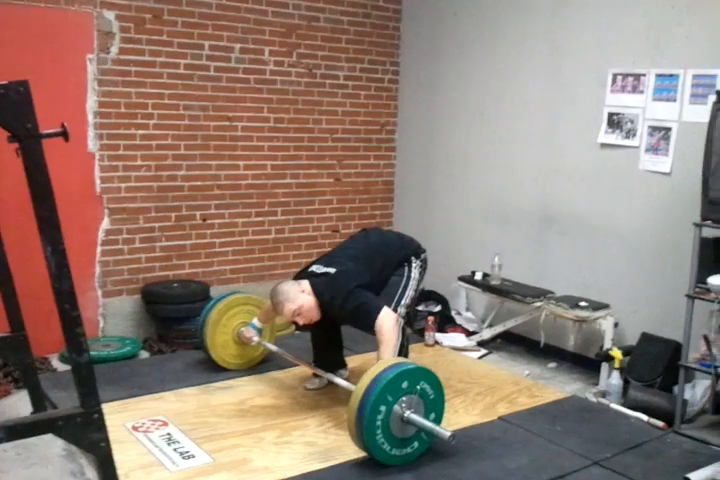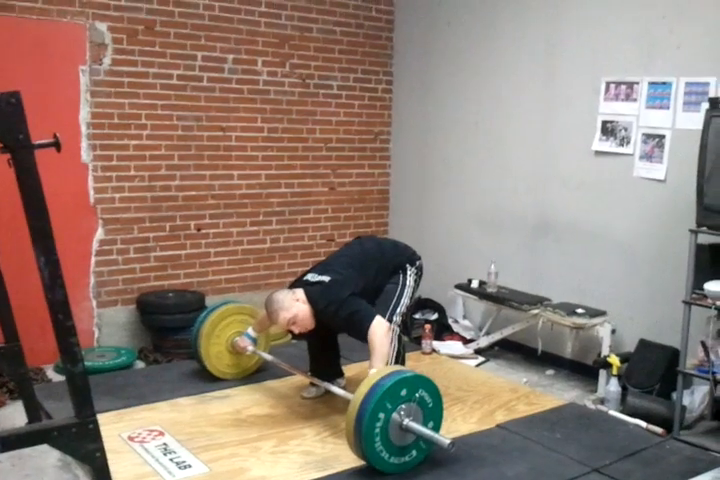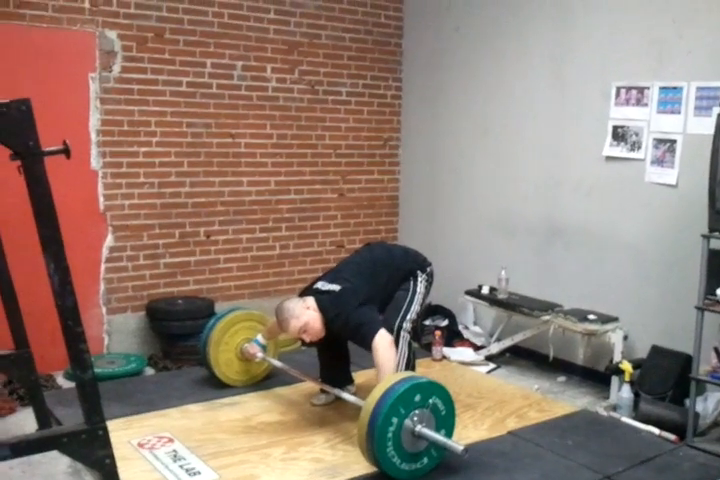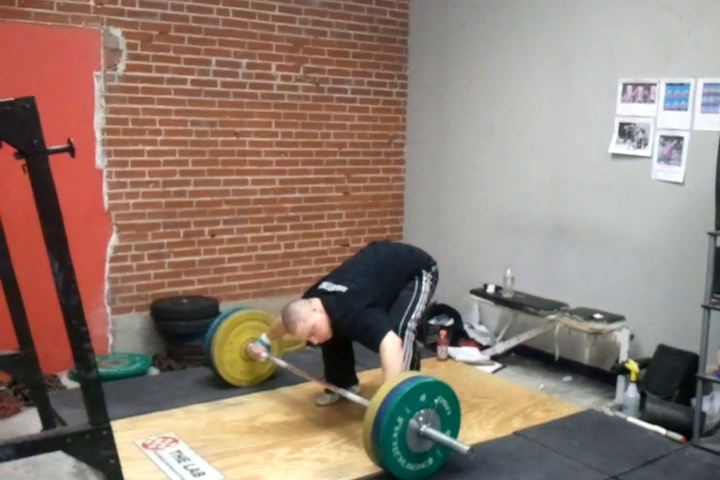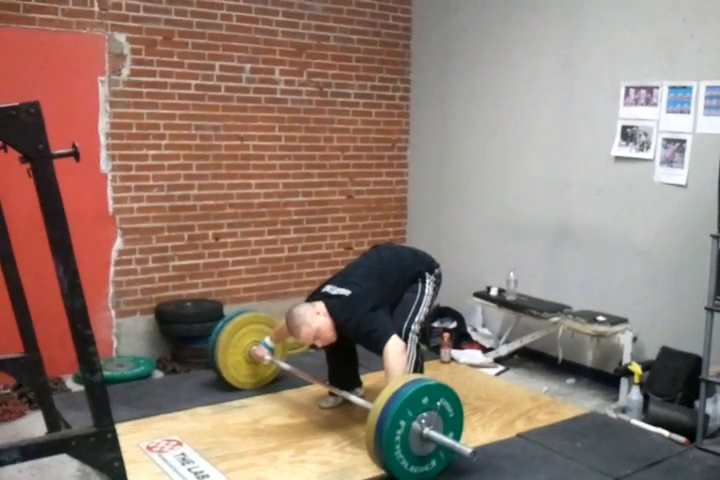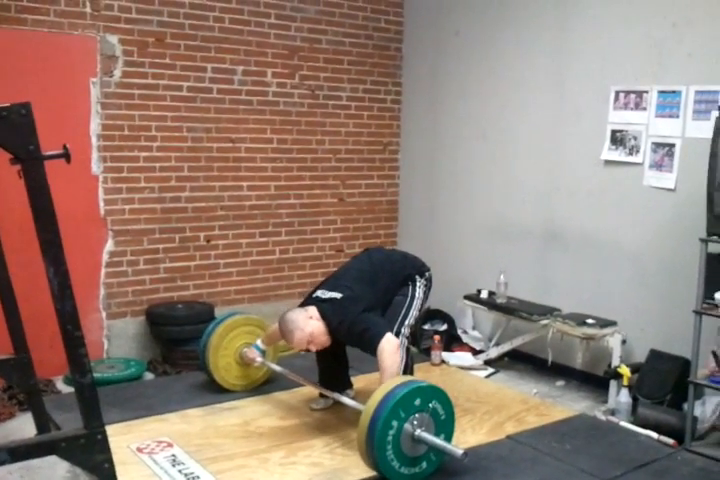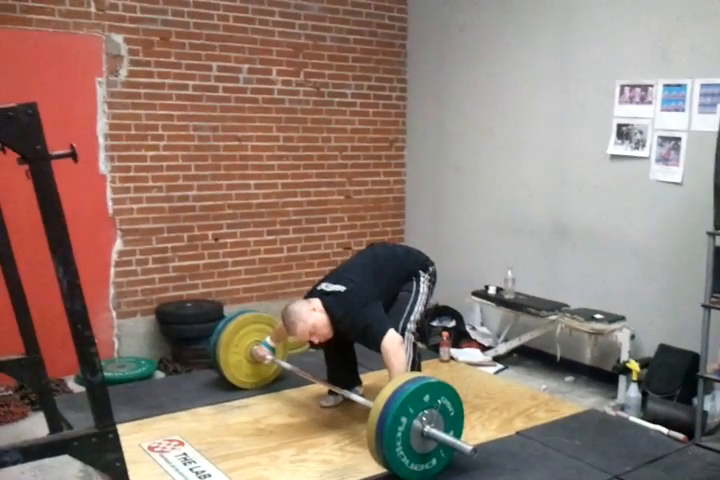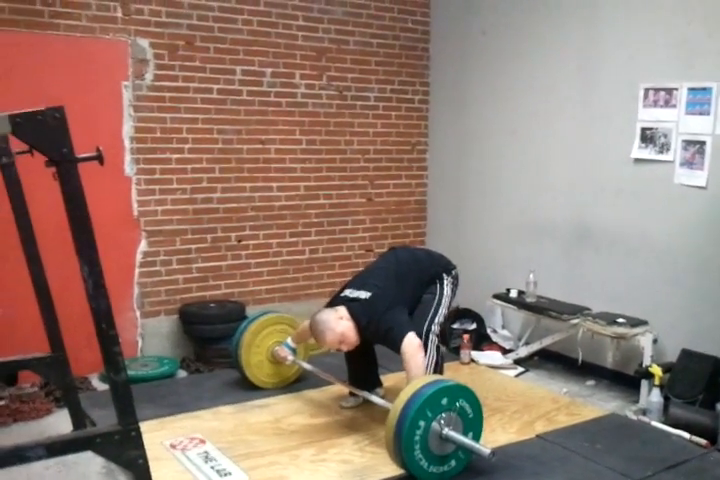
dt=0.3s
person 1, frame 1
left shoulder: (337, 293)
right shoulder: (299, 284)
left elbow: (388, 319)
right elbow: (277, 303)
right wrist: (255, 325)
left hip: (407, 258)
right hip: (371, 253)
left knee: (392, 312)
right knee: (323, 314)
right ankle: (332, 368)
person 1, frame 2
left shoulder: (331, 301)
right shoulder: (295, 293)
left elbow: (381, 327)
right elbow: (273, 312)
right wrist: (250, 335)
left hip: (401, 265)
right hip: (366, 261)
left knee: (389, 321)
right knee: (319, 323)
right ankle: (329, 377)
person 1, frame 3
left shoulder: (342, 310)
right shoulder: (304, 302)
left elbow: (384, 341)
right elbow: (282, 320)
right wrist: (259, 342)
left hip: (412, 272)
right hip: (376, 264)
left knee: (396, 329)
right knee: (329, 329)
right ankle: (339, 384)
person 1, frame 4
left shoulder: (349, 310)
right shoulder: (311, 302)
left elbow: (392, 344)
right elbow: (288, 319)
right wrist: (263, 341)
left hip: (417, 270)
right hip: (381, 263)
left knee: (401, 329)
right knee: (335, 329)
right ankle: (343, 384)
person 1, frame 5
left shoulder: (353, 314)
right shoulder: (313, 307)
left elbow: (396, 347)
right elbow: (290, 323)
right wrist: (267, 345)
left hip: (420, 274)
right hip: (384, 264)
left knee: (404, 332)
right knee: (339, 332)
right ankle: (347, 387)
person 1, frame 6
left shoulder: (346, 316)
right shoulder: (306, 312)
left elbow: (390, 345)
right elbow: (282, 326)
right wrist: (258, 347)
left hip: (411, 277)
right hip: (375, 269)
left knee: (395, 335)
right knee: (330, 335)
right ankle: (337, 389)
person 1, frame 7
left shoulder: (350, 310)
right shoulder: (310, 304)
left elbow: (393, 342)
right elbow: (287, 322)
right wrist: (268, 344)
left hip: (415, 272)
right hip: (379, 265)
left knee: (401, 331)
right knee: (335, 332)
right ankle: (347, 386)
person 1, frame 8
left shoulder: (375, 314)
right shoulder: (336, 309)
left elbow: (413, 346)
right elbow: (311, 325)
right wrist: (289, 345)
left hip: (437, 275)
right hip: (401, 266)
left knee: (424, 334)
right knee: (359, 334)
right ankle: (367, 387)
